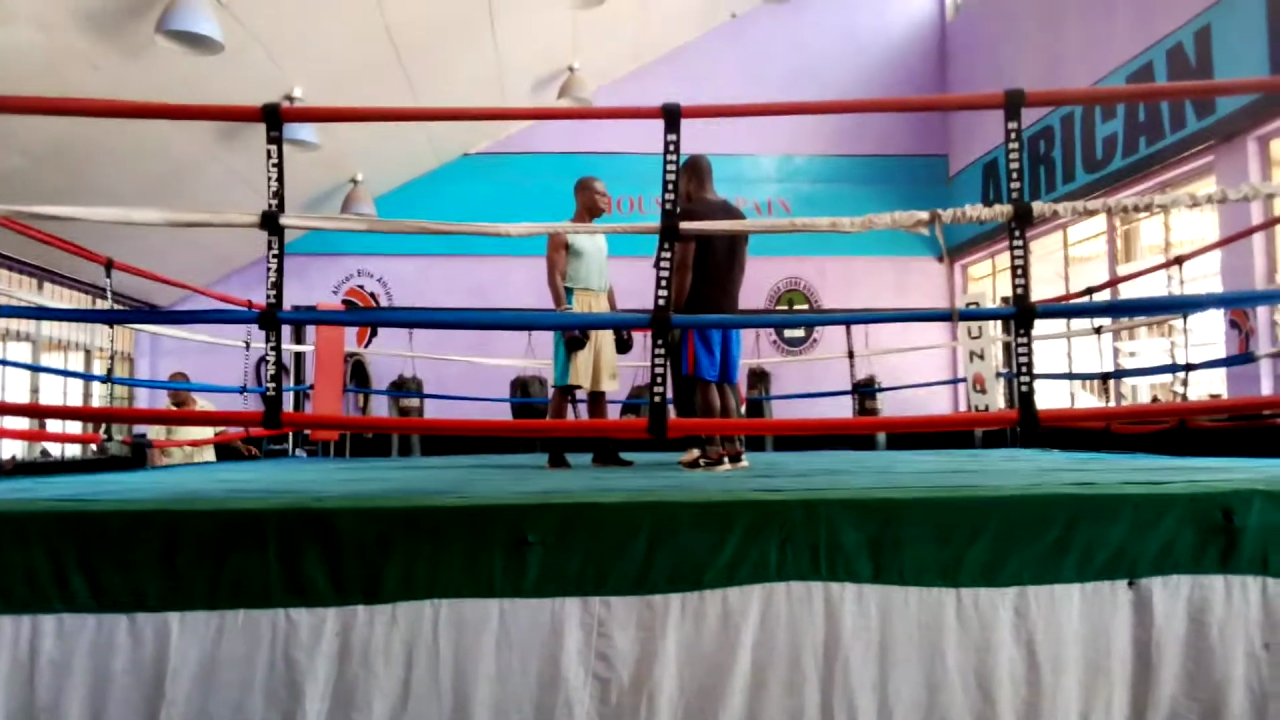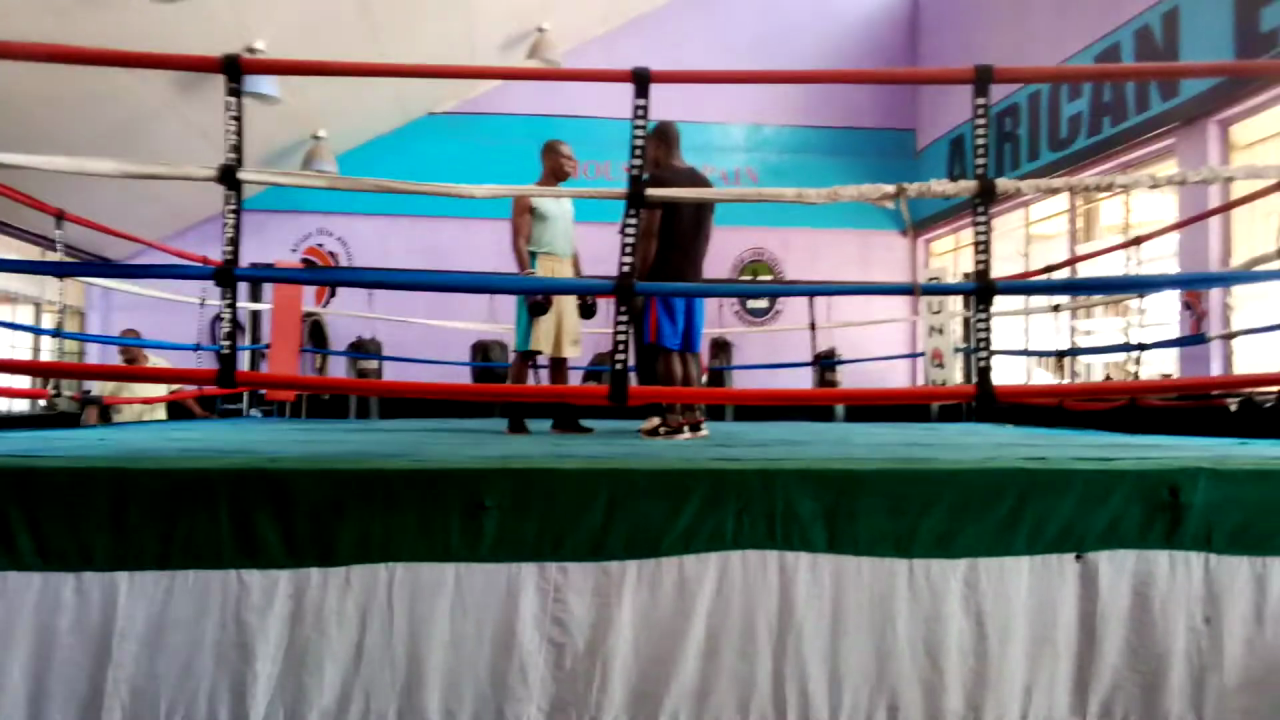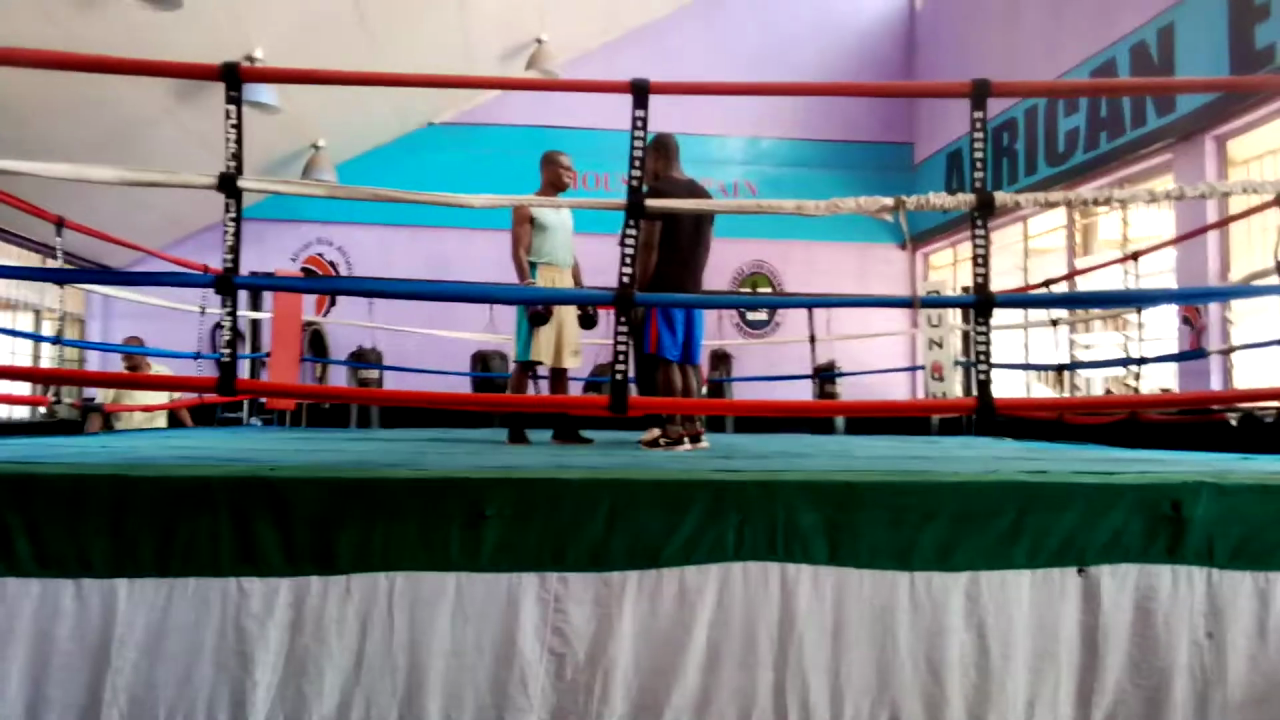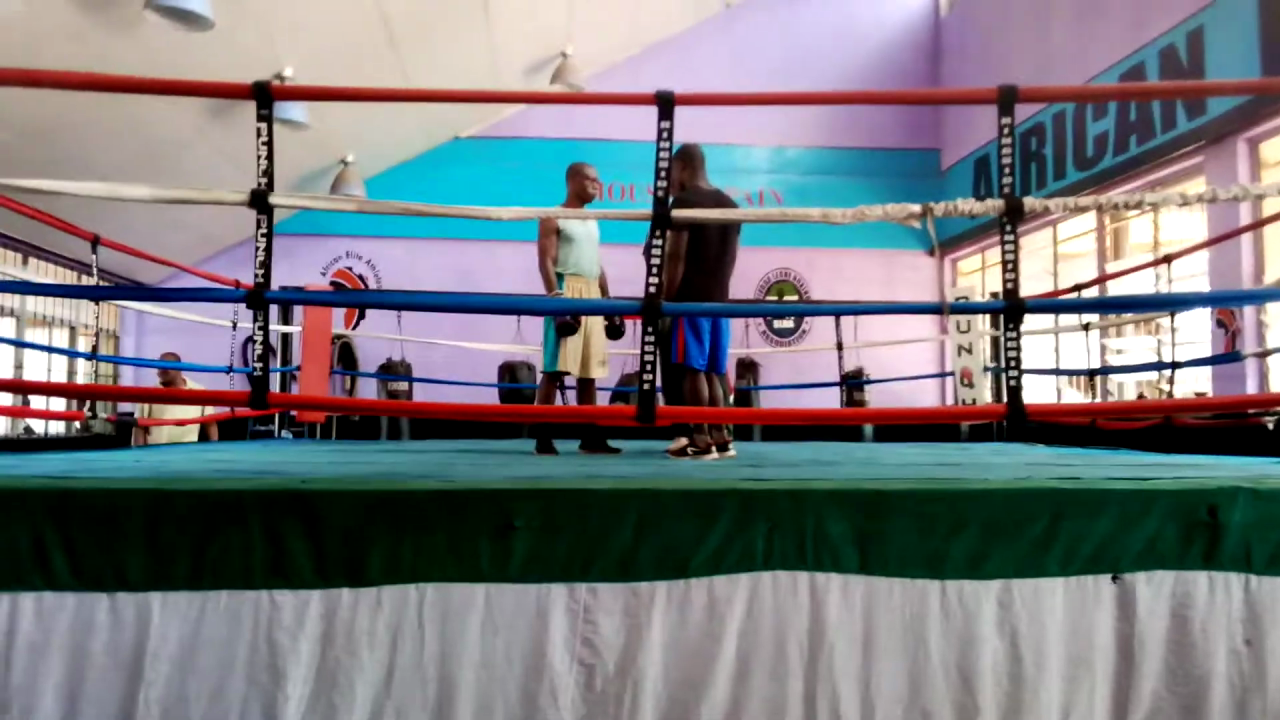
dt=0.2s
person 1, frame 1
left shoulder: (690, 213)
right shoulder: (737, 215)
left elbow: (684, 267)
left wrist: (675, 310)
left hip: (700, 310)
right hip: (729, 309)
left knee: (705, 380)
right knee: (724, 381)
left ankle: (713, 452)
right ankle: (733, 449)
person 1, frame 2
left shoulder: (658, 180)
right shoulder: (704, 183)
left elbow: (650, 234)
left wrist: (639, 277)
left hip: (664, 278)
right hip: (692, 278)
left knee: (667, 348)
right knee: (687, 350)
left ankle: (674, 421)
right ankle: (693, 418)
person 1, frame 3
left shoulder: (658, 191)
right shoulder: (704, 195)
left elbow: (649, 245)
left wrist: (639, 288)
left hip: (664, 289)
right hip: (692, 289)
left knee: (667, 360)
right knee: (687, 362)
left ankle: (673, 432)
right ankle: (693, 429)
person 1, frame 4
left shoulder: (684, 202)
right shoulder: (730, 204)
left elbow: (676, 256)
left wrist: (666, 298)
left hip: (690, 298)
right hip: (718, 298)
left knee: (693, 369)
right knee: (713, 371)
left ankle: (701, 440)
right ankle: (720, 438)
person 2, frame 1
left shoulder: (601, 237)
right shoulder: (563, 233)
right elbow: (555, 277)
right wrist: (565, 314)
left hip: (601, 310)
right hip: (576, 306)
left knee: (600, 383)
right knee: (566, 382)
left ankle: (602, 449)
right ankle: (556, 451)
person 2, frame 2
left shoulder: (567, 201)
right shoulder: (528, 197)
right elbow: (519, 240)
right wrist: (528, 278)
left hip: (565, 275)
right hip: (540, 270)
left knee: (563, 349)
right knee: (527, 347)
left ankle: (563, 415)
right ankle: (516, 416)
person 2, frame 3
left shoulder: (567, 212)
right shoulder: (528, 207)
right elbow: (519, 251)
left wrist: (581, 291)
right wrist: (529, 288)
left hip: (566, 286)
right hip: (540, 281)
left knee: (563, 360)
right knee: (528, 358)
left ankle: (563, 426)
right ankle: (515, 426)
person 2, frame 4
left shoulder: (592, 223)
right shoulder: (554, 218)
right elbow: (546, 262)
left wrist: (608, 301)
right wrist: (556, 299)
left hip: (592, 296)
right hip: (567, 293)
left knee: (590, 370)
right knee: (555, 368)
left ankle: (590, 436)
right ankle: (543, 437)
